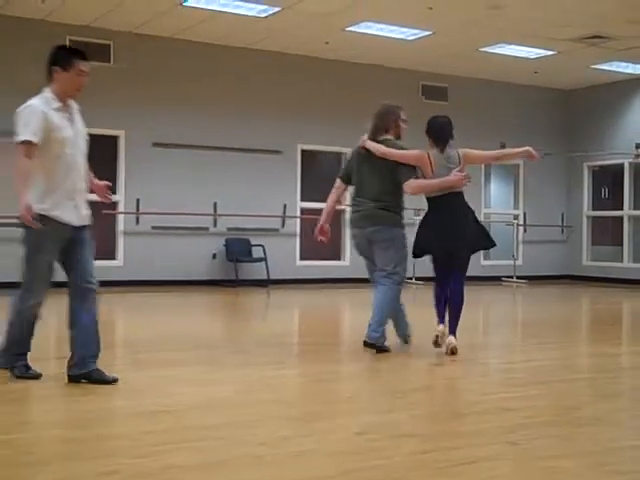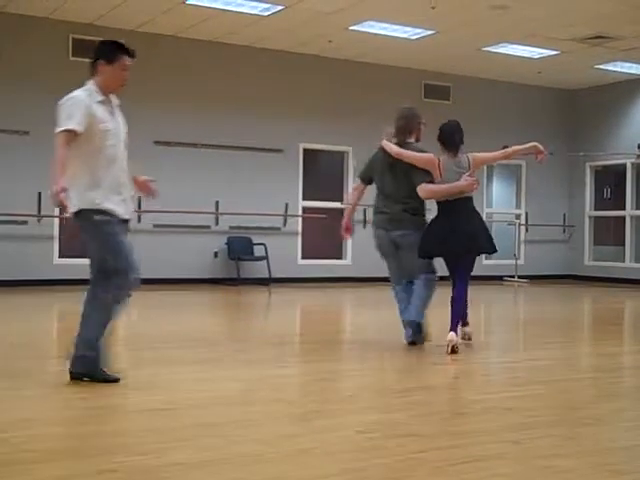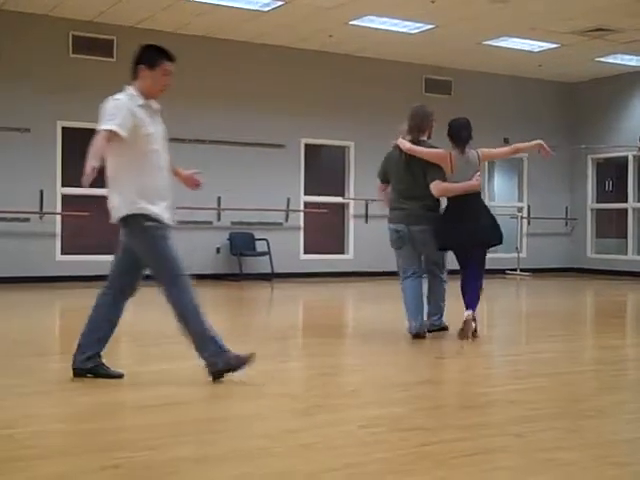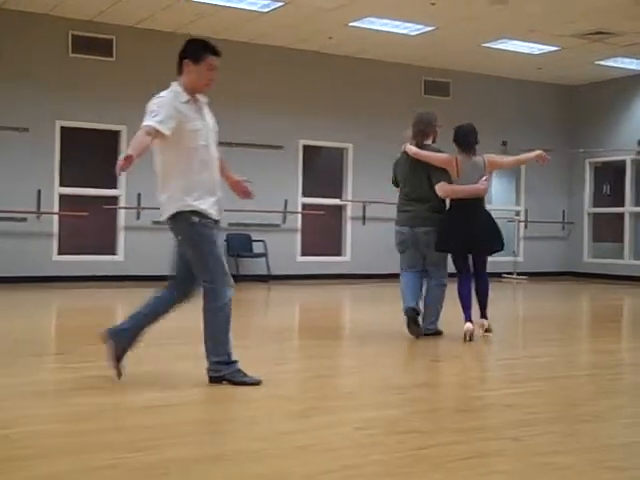
dt=0.2s
person 1, frame 1
left shoulder: (74, 111)
right shoulder: (35, 109)
left wrist: (92, 182)
left hip: (77, 218)
right hip: (46, 217)
left knee: (86, 289)
right knee: (34, 292)
left ankle: (83, 364)
person 1, frame 2
left shoulder: (113, 105)
right shoulder: (79, 101)
right elbow: (64, 141)
left wrist: (135, 179)
right wrist: (60, 181)
left hip: (117, 209)
right hip: (94, 208)
left knee: (106, 283)
right knee: (124, 275)
left ankle: (85, 360)
right ankle: (87, 352)
person 1, frame 3
left shoulder: (152, 110)
right shoulder: (120, 105)
right elbow: (103, 137)
left wrist: (179, 174)
right wrist: (92, 162)
left hip: (149, 213)
right hip: (139, 213)
left knee: (120, 287)
right knee: (177, 283)
left ankle: (87, 358)
right ankle: (216, 356)
person 1, frame 4
left shoulder: (202, 106)
right shoulder: (167, 103)
right elbow: (148, 133)
left wrist: (229, 179)
right wrist: (130, 154)
left hip: (205, 209)
right hip: (188, 209)
left knee: (182, 287)
right knee: (218, 286)
left ankle: (123, 334)
right ankle: (222, 365)
person 2, frame 1
left shoulder: (359, 152)
right shoulder: (398, 151)
left elbow: (338, 188)
right elbow: (411, 187)
left wrist: (324, 220)
right wrist: (449, 181)
left hip: (359, 225)
right hip: (387, 225)
left knee: (379, 279)
right knee: (390, 279)
left ankle: (402, 329)
right ankle: (374, 335)
person 2, frame 2
left shoulder: (379, 155)
left elbow: (358, 187)
right elbow: (424, 192)
left wrist: (347, 218)
right wrist: (459, 186)
left hip: (382, 226)
right hip: (410, 226)
left knee: (400, 281)
right knee: (425, 276)
left ankle: (412, 332)
right ankle: (414, 320)
person 2, frame 3
left shoulder: (393, 153)
left elbow: (383, 187)
right wrist: (470, 185)
left hip: (398, 222)
right hip: (426, 221)
left knee: (409, 274)
right knee: (435, 272)
left ankle: (416, 324)
right ankle: (434, 321)
person 2, frame 4
left shoulder: (402, 159)
right elbow: (443, 190)
right wrist: (476, 189)
left hip: (404, 224)
right hip: (430, 224)
left knee: (410, 270)
right knee: (436, 275)
left ankle: (411, 306)
right ankle: (429, 325)
person 3, frame 1
left shoulder: (423, 157)
right shoulder: (461, 155)
left elbow: (383, 152)
right elbow: (497, 156)
left wrist: (366, 142)
right wrist: (525, 151)
left hip: (437, 222)
right hip: (462, 220)
left knee: (441, 279)
right knee: (456, 280)
left ankle: (442, 325)
right ankle: (451, 334)
person 3, frame 2
left shoulder: (434, 162)
right shoulder: (471, 160)
left elbow: (397, 152)
right elbow: (506, 153)
left wrist: (385, 143)
right wrist: (532, 146)
left hip: (445, 224)
right hip: (469, 224)
left knee: (457, 278)
right knee: (462, 280)
left ankle: (463, 326)
right ankle: (454, 331)
person 3, frame 3
left shoulder: (445, 157)
right shoulder: (480, 155)
left elbow: (409, 148)
right elbow: (513, 149)
left wrist: (400, 141)
right wrist: (537, 144)
left hip: (455, 218)
right hip: (478, 216)
left knee: (466, 271)
right knee: (477, 272)
left ankle: (470, 319)
right ankle: (470, 312)
person 3, frame 4
left shoulder: (451, 162)
right shoulder: (487, 162)
left elbow: (416, 153)
right elbow: (516, 160)
left wrist: (408, 146)
right wrist: (537, 153)
left hip: (456, 222)
right hip: (480, 221)
left knee: (464, 275)
right knee: (481, 273)
left ankle: (468, 321)
right ankle: (484, 318)
